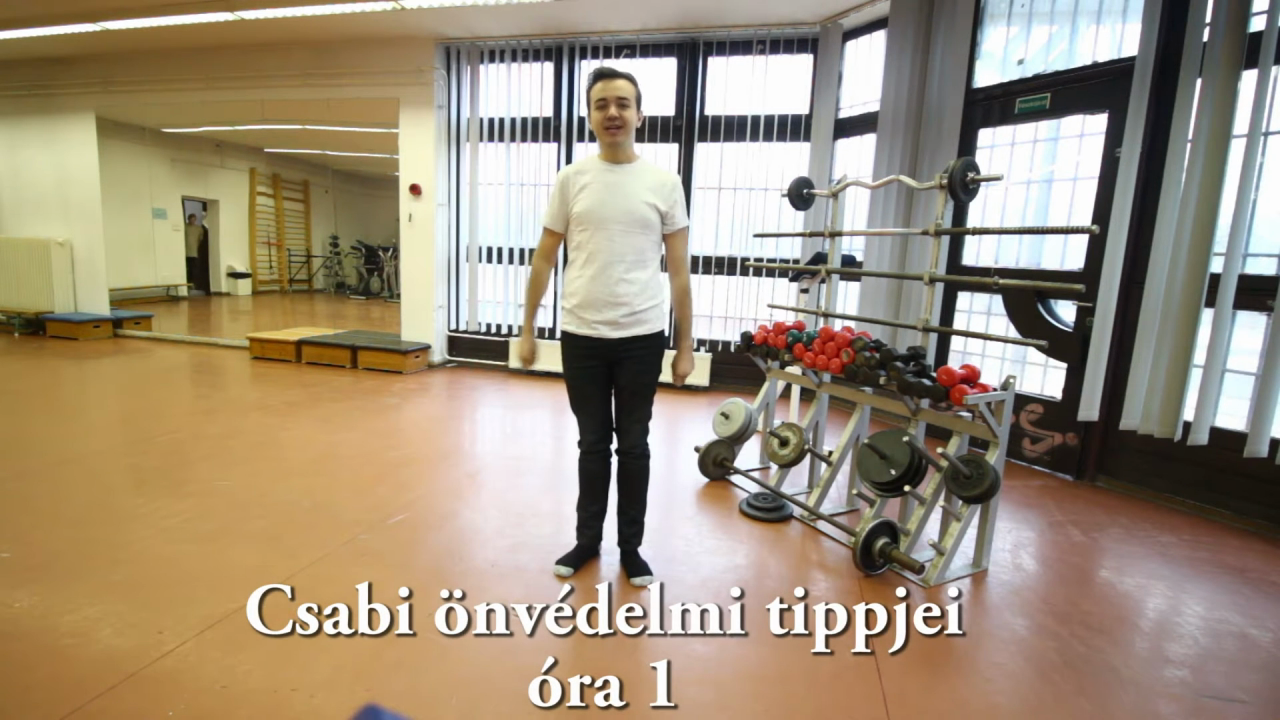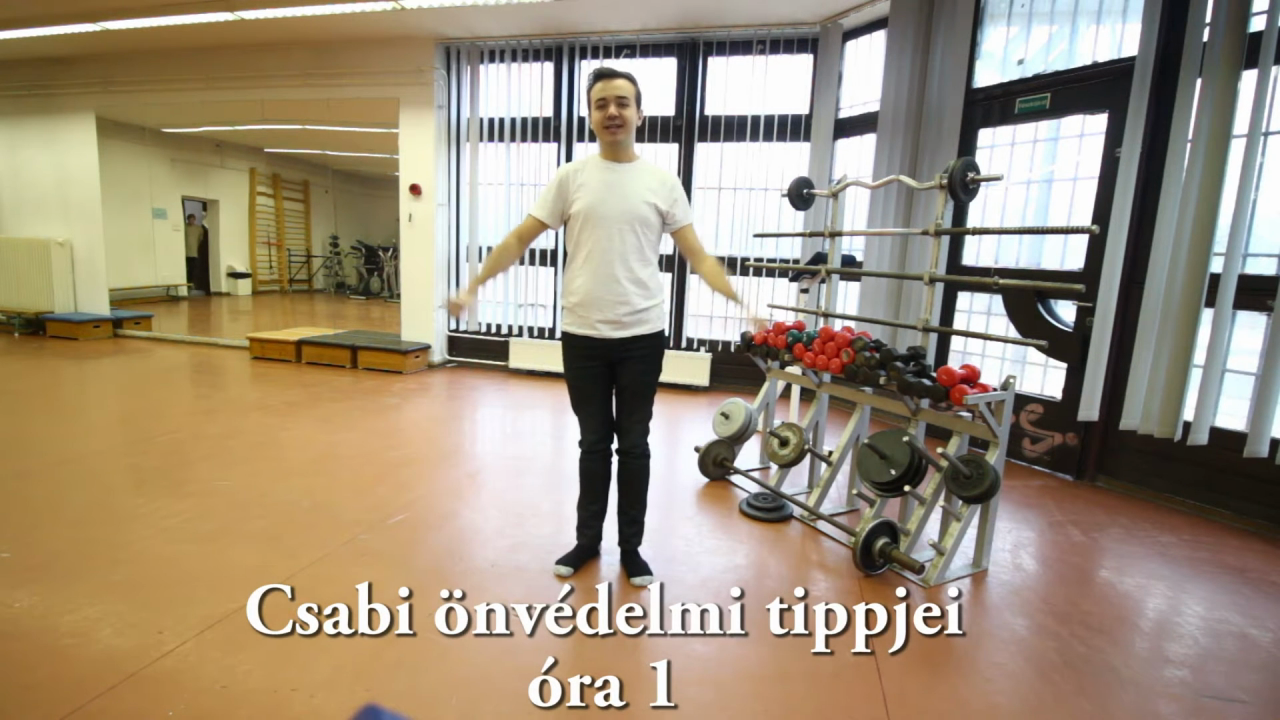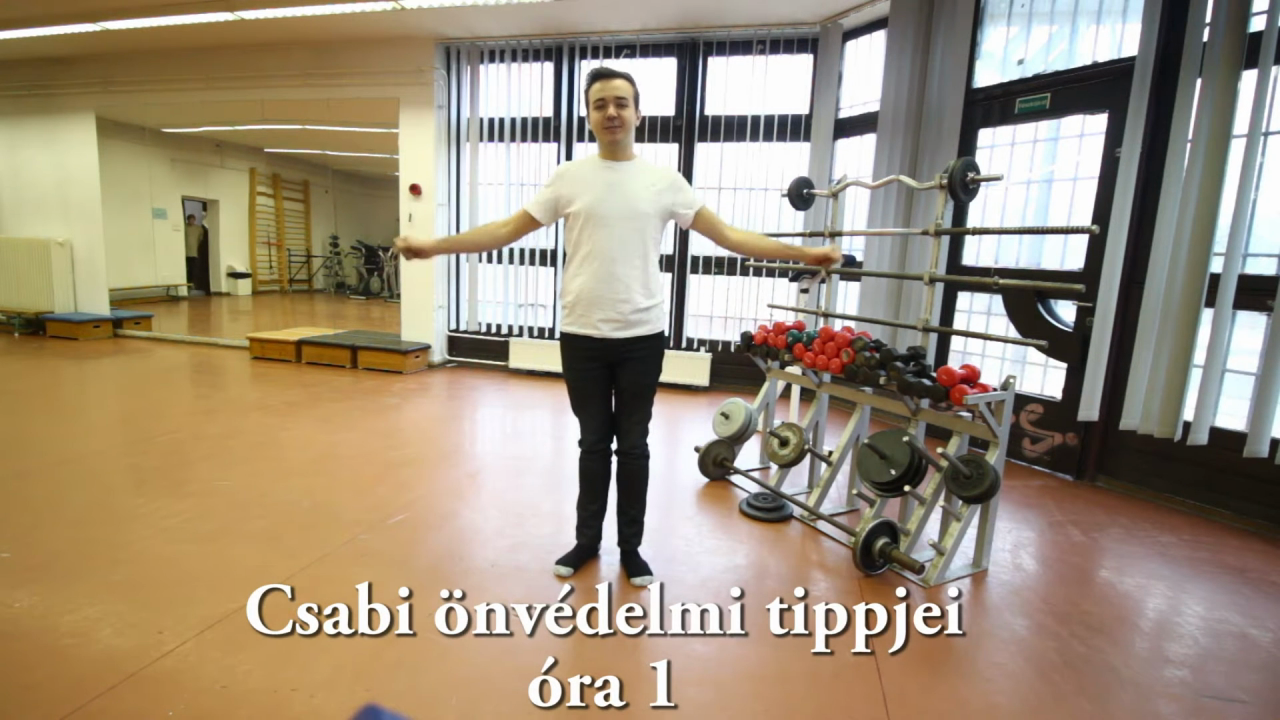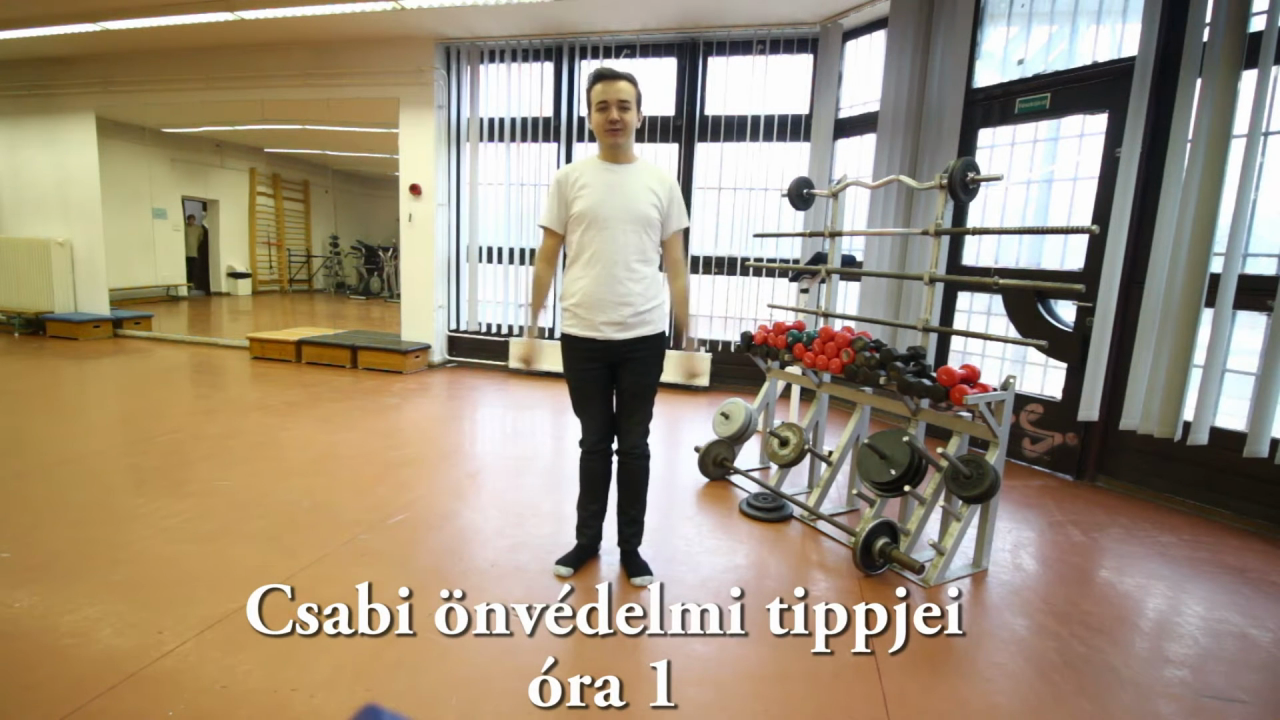
dt=0.3s
person 1, frame 1
left shoulder: (663, 183)
right shoulder: (571, 180)
left elbow: (678, 267)
right elbow: (544, 258)
left wrist: (686, 343)
right wrist: (527, 328)
left hip: (640, 337)
right hip: (582, 336)
left knee: (632, 444)
right knee: (593, 442)
left ankle: (631, 547)
right ankle: (587, 540)
person 1, frame 2
left shoulder: (663, 182)
right shoulder: (570, 177)
left elbow: (697, 254)
right elbow: (520, 239)
left wrist: (740, 306)
right wrist: (473, 286)
left hip: (641, 335)
right hip: (582, 335)
left knee: (633, 444)
right knee: (593, 442)
left ankle: (630, 546)
right ankle: (587, 541)
person 1, frame 3
left shoulder: (663, 180)
right shoulder: (568, 177)
left elbow: (724, 233)
right elbow: (510, 228)
left wrist: (800, 254)
right wrist: (435, 247)
left hip: (641, 336)
right hip: (582, 335)
left knee: (633, 444)
right knee: (593, 442)
left ankle: (630, 547)
right ankle: (587, 540)
person 1, frame 4
left shoulder: (662, 183)
right shoulder: (569, 179)
left elbow: (675, 269)
right elbow: (546, 259)
left wrist: (686, 342)
right wrist: (531, 331)
left hip: (642, 337)
right hip: (583, 337)
left knee: (634, 445)
right knee: (594, 443)
left ankle: (630, 546)
right ankle: (587, 540)
